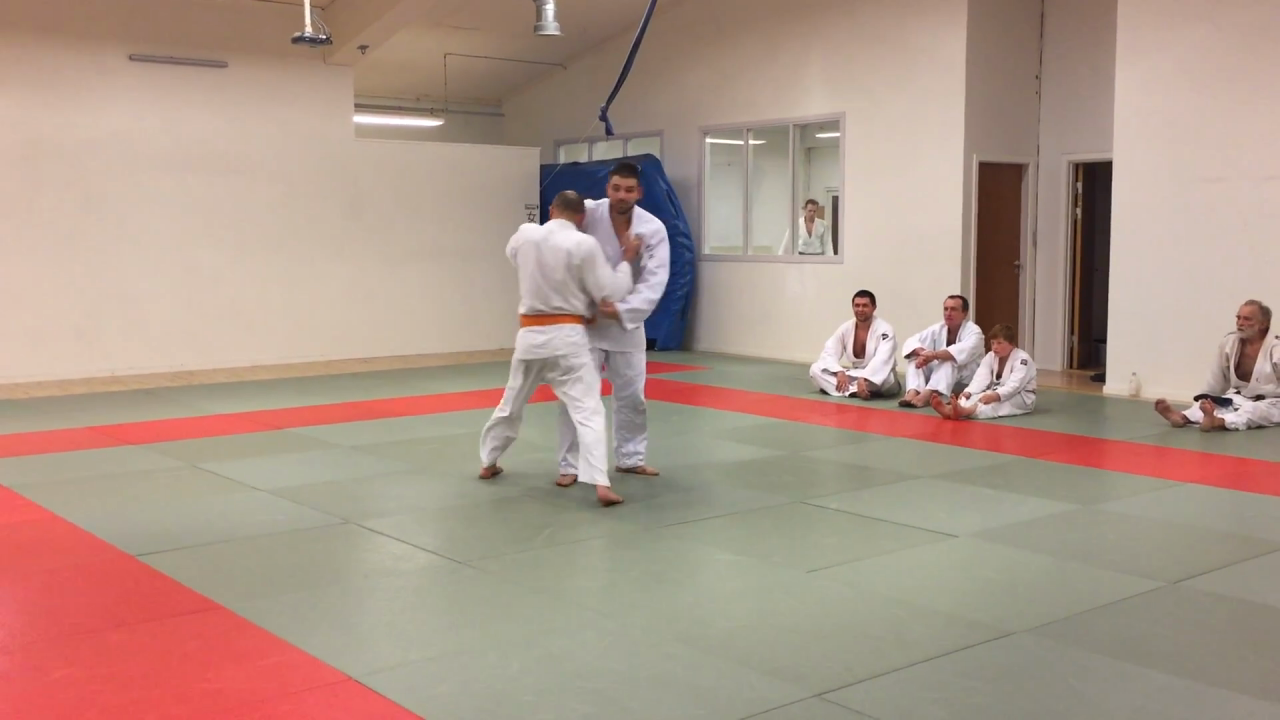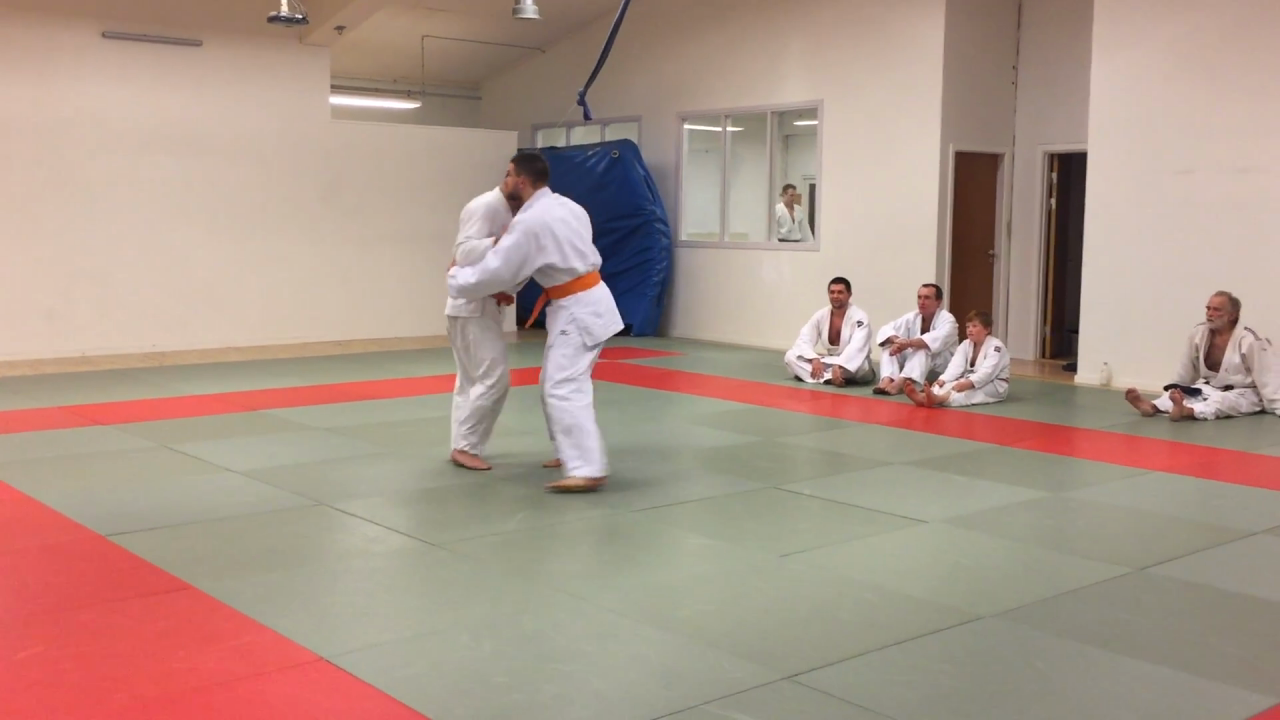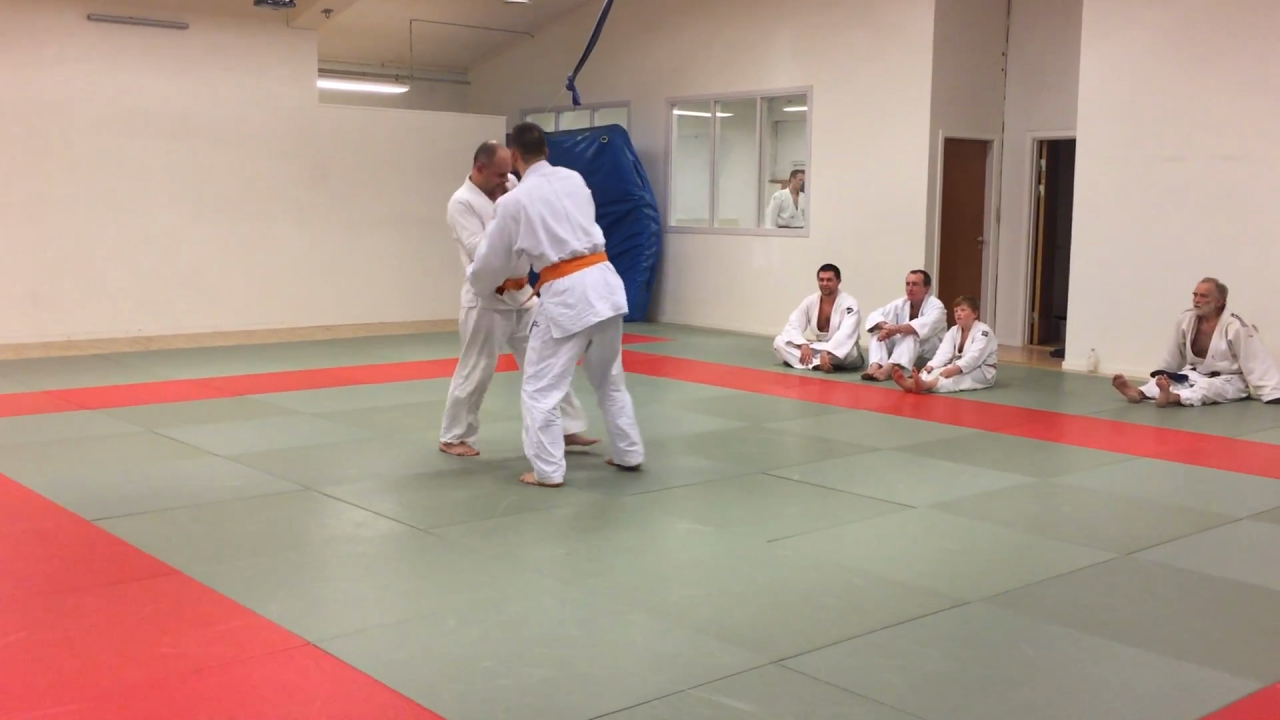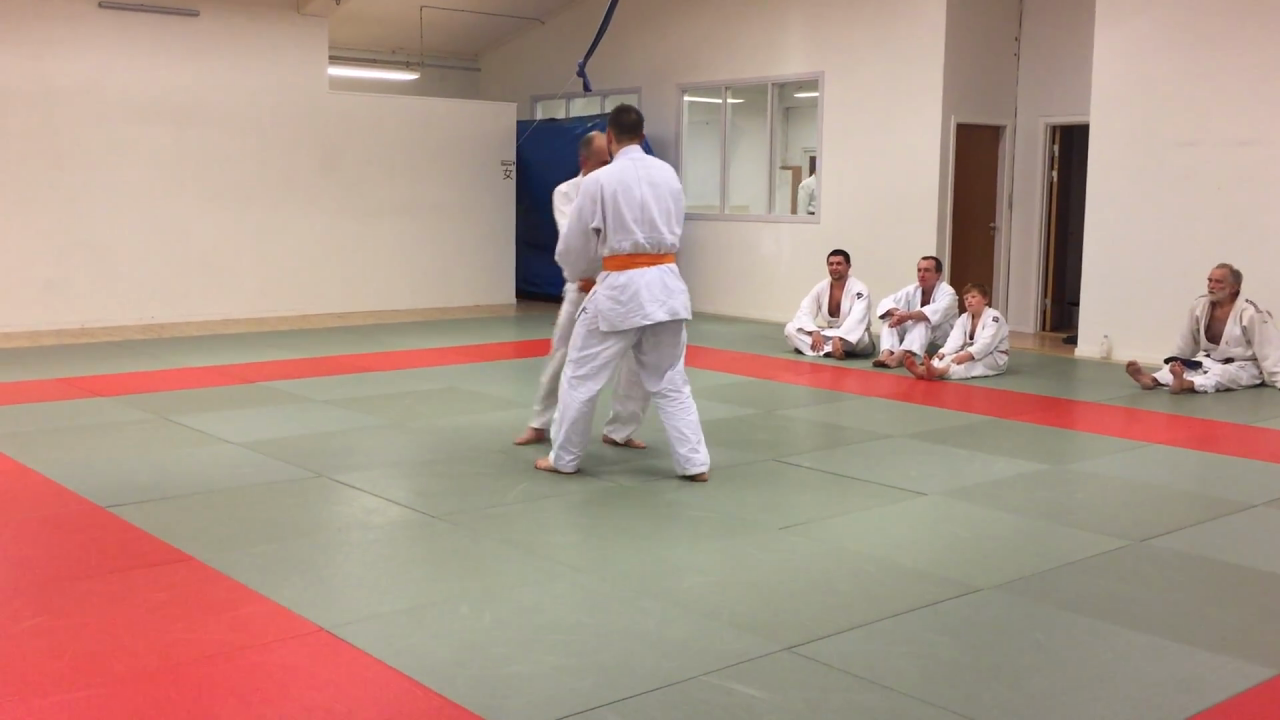
dt=0.5s
person 1, frame 1
left shoulder: (654, 229)
right shoulder: (588, 213)
left elbow: (654, 282)
left wrist: (620, 310)
left hip: (625, 319)
left knee: (631, 395)
left ankle: (630, 458)
right ankle: (569, 464)
person 1, frame 2
left shoulder: (531, 222)
right shoulder: (566, 205)
left elbow: (496, 272)
left wrist: (456, 277)
left hip: (580, 309)
right hip: (589, 301)
left knee: (564, 388)
right knee: (562, 383)
left ankle: (588, 470)
right ankle: (574, 452)
person 1, frame 3
left shoulder: (513, 202)
right shoulder: (574, 179)
left elbow: (492, 262)
left wrist: (476, 277)
left hip: (566, 294)
right hip: (604, 282)
left knee: (541, 386)
right knee: (609, 379)
left ankle: (548, 471)
right ankle: (628, 453)
person 1, frame 4
left shoulder: (599, 181)
right shoulder: (666, 173)
left elbow: (574, 245)
left wrist: (577, 270)
left hip: (621, 287)
right hip: (666, 282)
left knee: (583, 377)
right knee: (671, 382)
left ankle: (563, 458)
right ankle: (694, 463)
person 2, frame 1
left shoulder: (525, 234)
right shoulder: (584, 244)
right elbow: (612, 293)
right wrist: (627, 259)
left hip: (531, 335)
right hip: (568, 336)
left knee: (512, 404)
right knee: (588, 410)
left ankle: (488, 462)
right ankle: (601, 483)
person 2, frame 2
left shoulder: (508, 211)
right shoulder: (485, 208)
right elbow: (466, 254)
left hip: (483, 304)
right hip: (473, 305)
left knee: (470, 380)
right knee: (493, 378)
left ankle: (462, 445)
right ankle: (465, 446)
person 2, frame 3
left shoulder: (511, 184)
right shoulder: (461, 202)
right elbow: (482, 251)
left hip: (520, 293)
right hip: (487, 299)
right knee: (475, 371)
left ankle: (568, 429)
right ankle: (452, 438)
person 2, frame 4
right shoulder: (565, 192)
right hip: (585, 292)
left knee: (634, 364)
right knee: (561, 361)
left ankle: (620, 431)
right ankle: (541, 421)
